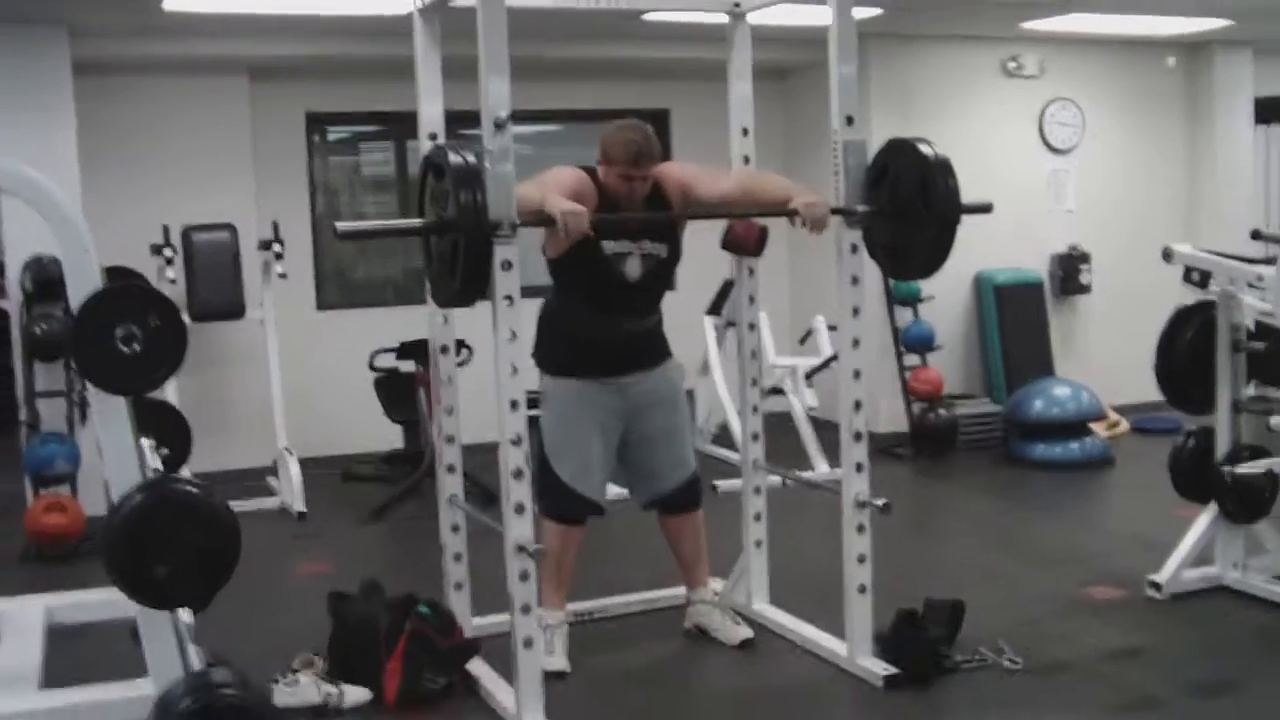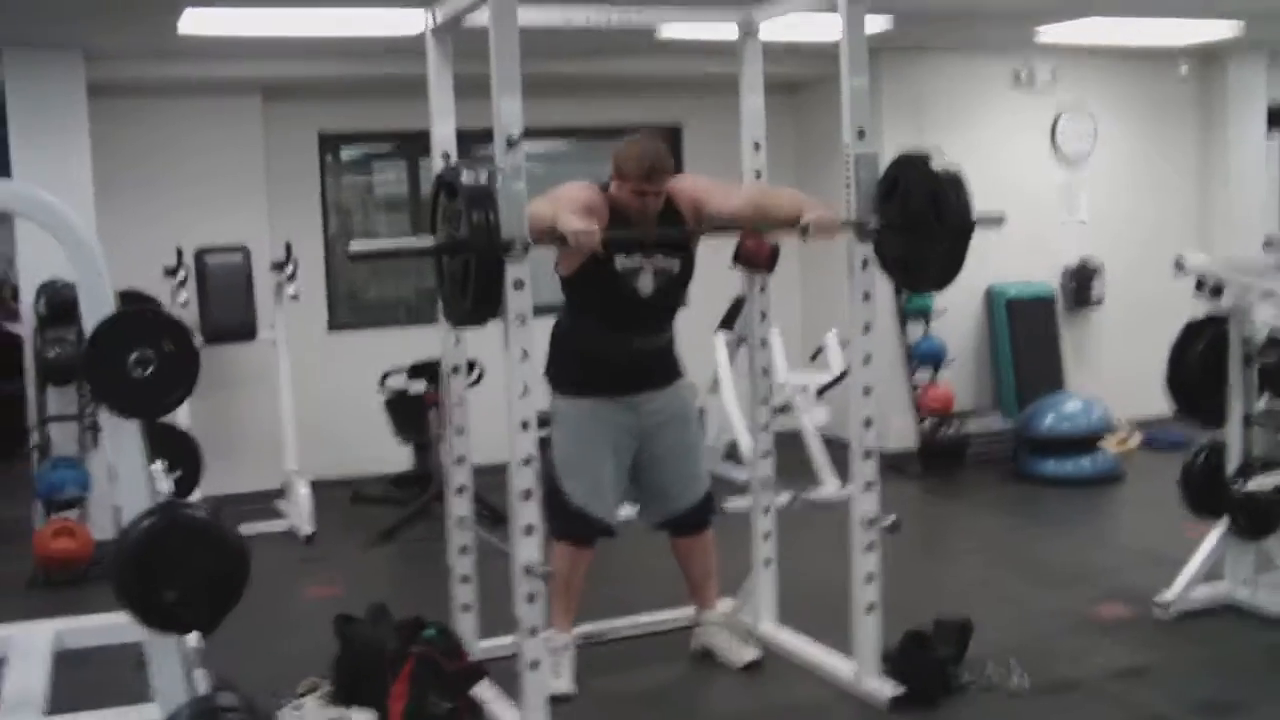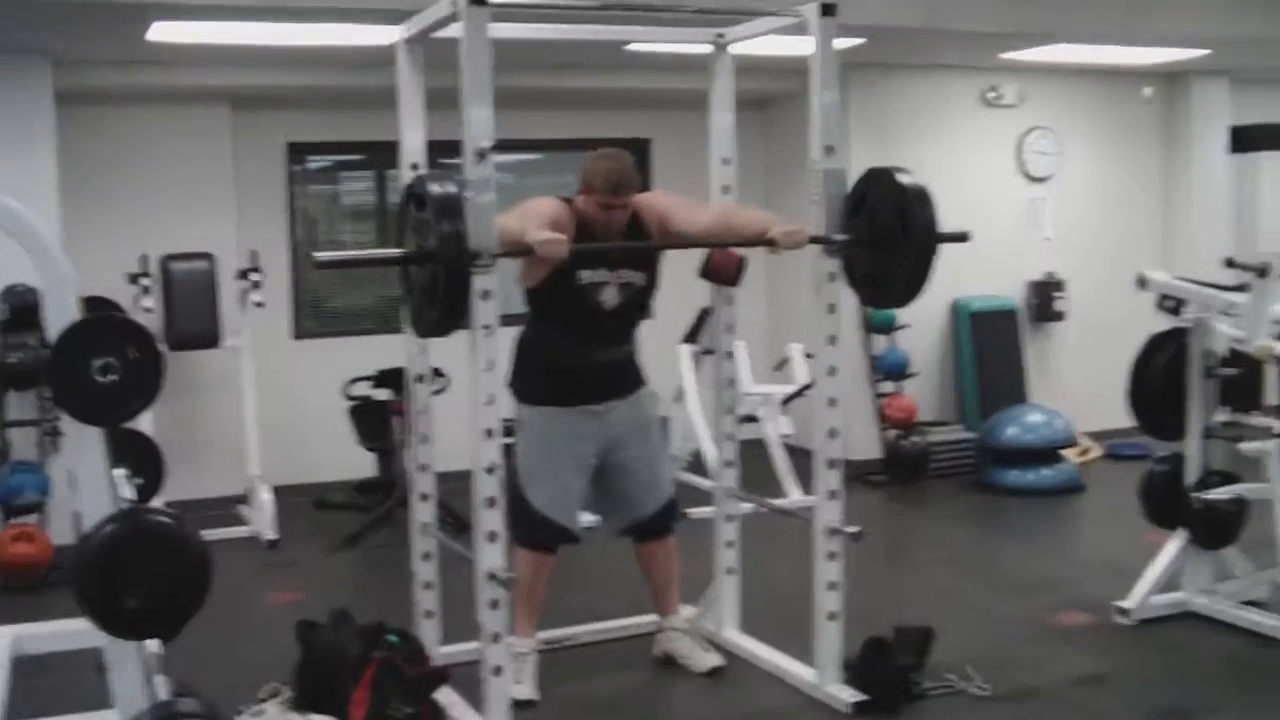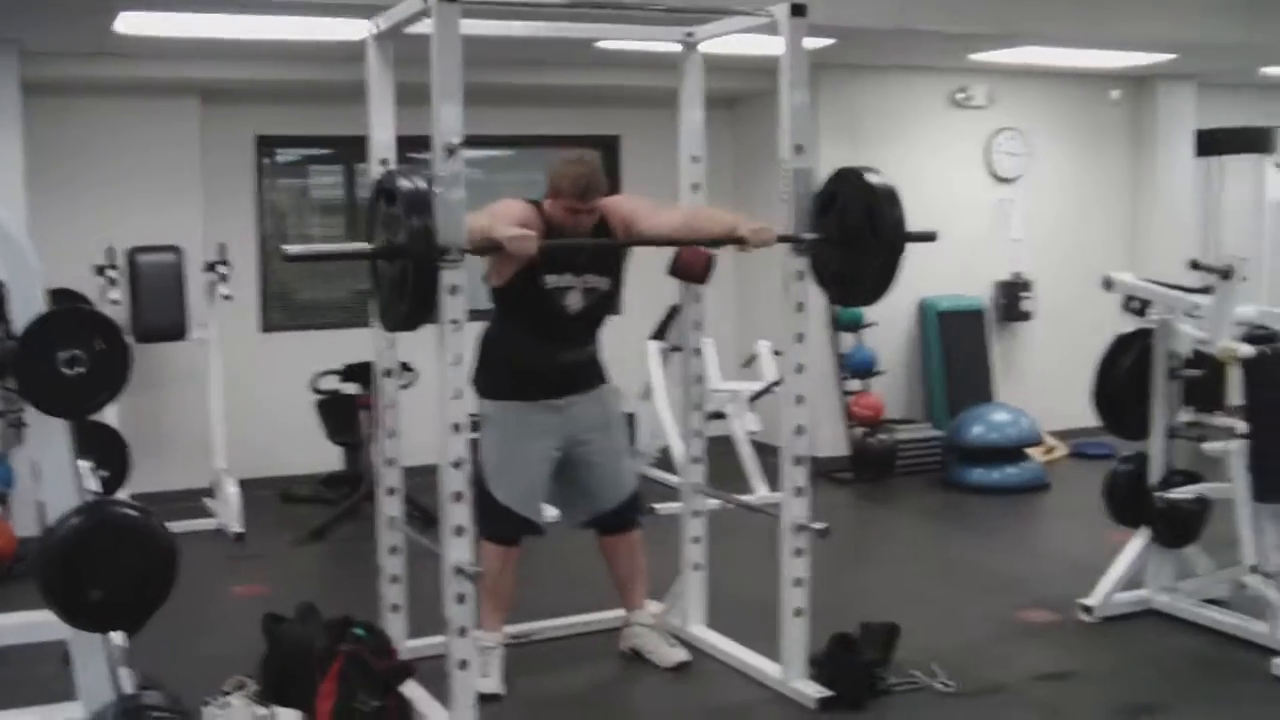
dt=0.1s
person 1, frame 1
left shoulder: (675, 185)
right shoulder: (576, 186)
left elbow: (738, 186)
right elbow: (527, 196)
left wrist: (796, 196)
right wrist: (553, 204)
left hip: (649, 365)
right hip: (576, 374)
left knee: (680, 488)
right knee: (567, 498)
left ankle: (701, 603)
right ankle: (551, 622)
person 1, frame 2
left shoulder: (688, 199)
right shoulder: (588, 202)
left elbow: (749, 201)
right elbow: (538, 214)
left wrist: (807, 211)
right wrist: (564, 222)
left hip: (661, 383)
right hip: (588, 392)
left knee: (692, 508)
right knee: (578, 519)
left ankle: (710, 624)
right ankle: (558, 644)
person 1, frame 3
left shoulder: (652, 213)
right shoulder: (552, 215)
left elbow: (714, 218)
right elbow: (506, 227)
left wrist: (772, 226)
right wrist: (530, 236)
left hip: (624, 394)
right hip: (552, 402)
left knee: (655, 513)
right knee: (540, 525)
left ankle: (673, 630)
right ankle: (521, 651)
person 1, frame 4
left shoulder: (618, 216)
right shoulder: (520, 218)
left elbow: (680, 220)
right elbow: (475, 227)
left wrist: (739, 226)
right wrist: (499, 233)
left hip: (586, 390)
right hip: (516, 397)
left knee: (620, 508)
right knee: (504, 519)
left ankle: (639, 625)
right ankle: (488, 645)
